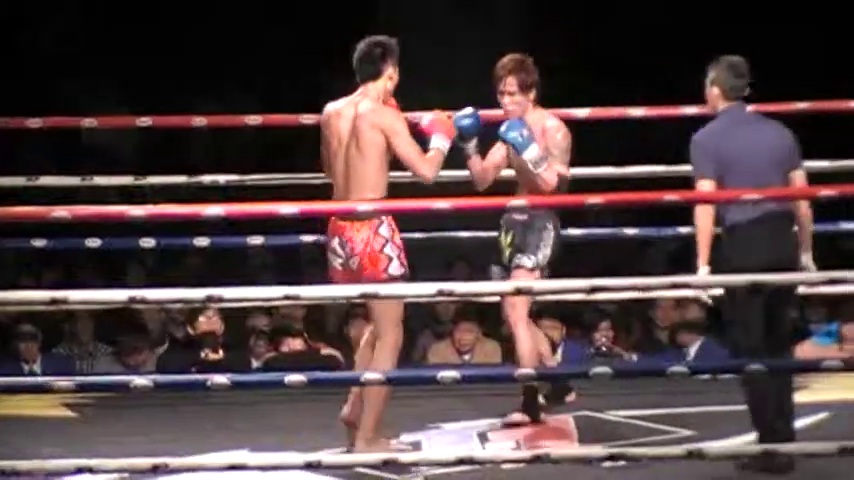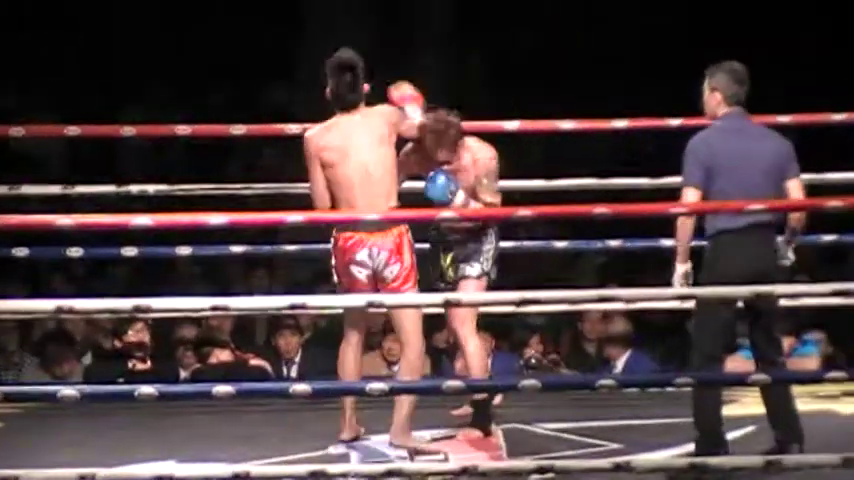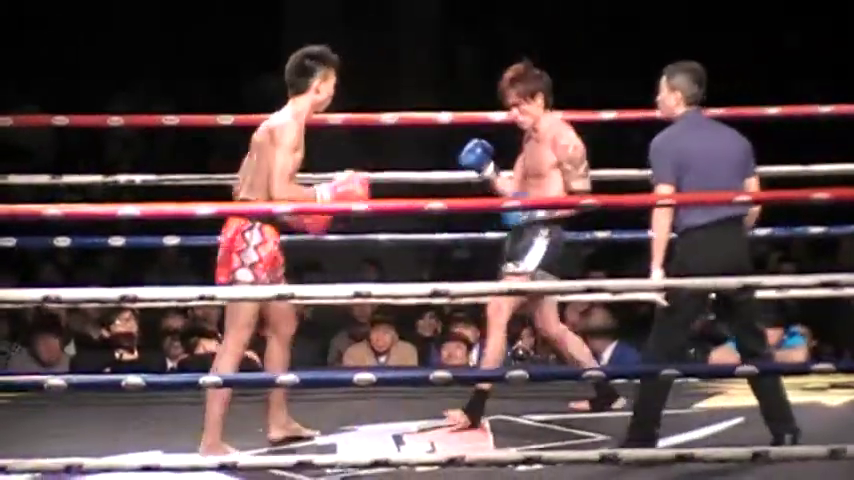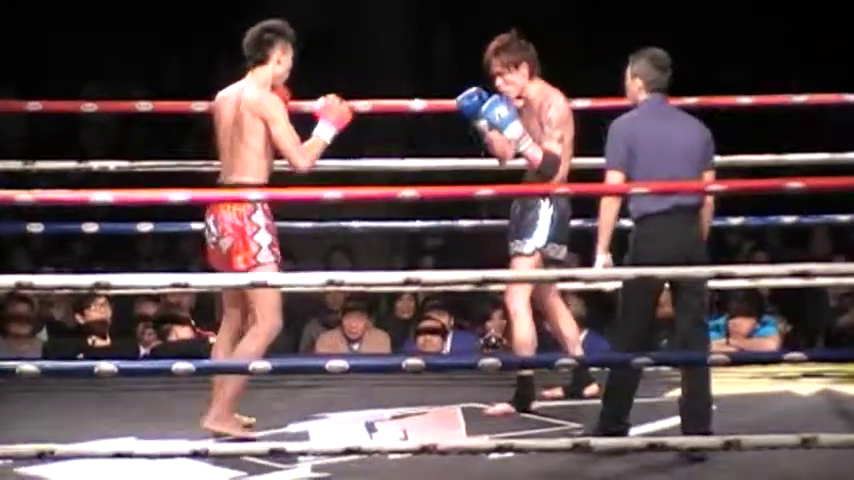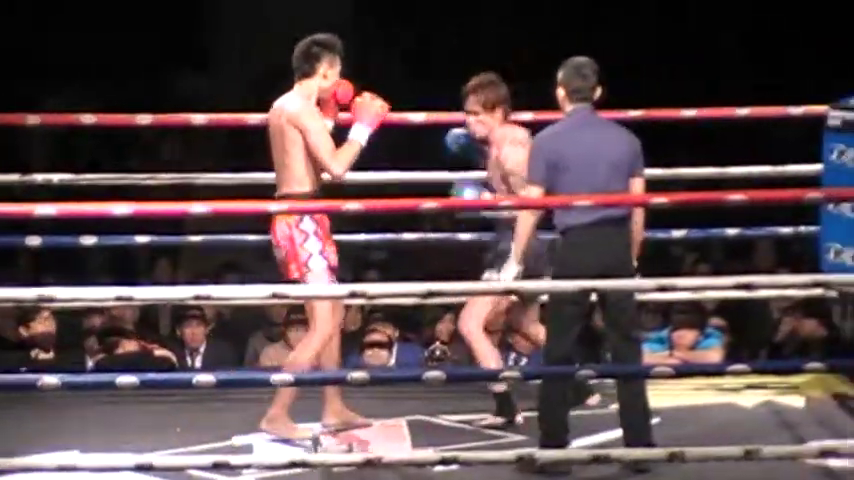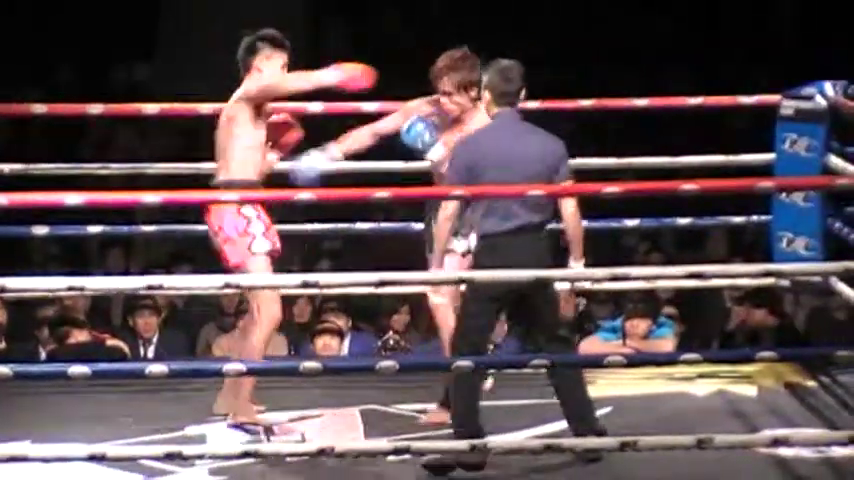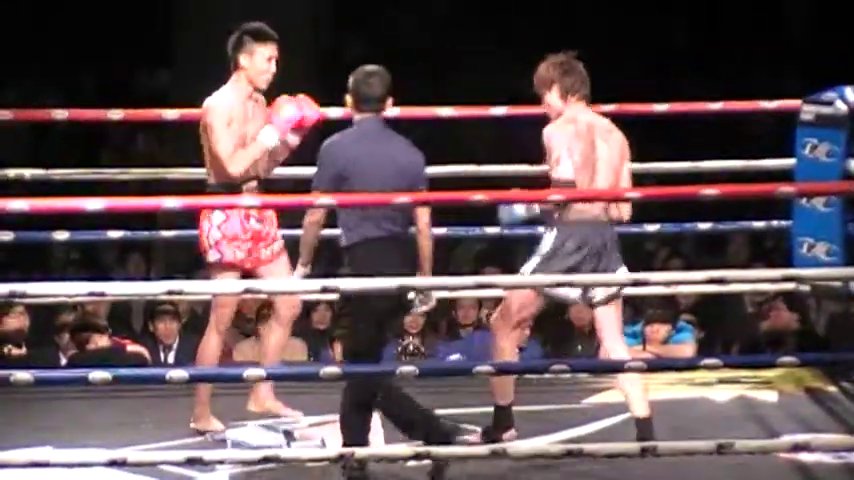
dt=0.7s
person 1, frame 1
left shoulder: (331, 112)
right shoulder: (383, 116)
right elbow: (426, 172)
right wrist: (441, 140)
left hip: (340, 230)
right hip: (373, 230)
left knee: (377, 328)
right knee: (390, 338)
left ankle: (355, 405)
right ankle: (367, 436)
person 1, frame 2
left shoulder: (315, 139)
right shoulder: (386, 116)
left elbow: (321, 206)
right elbow: (417, 130)
right wrist: (414, 107)
left hip: (350, 242)
right hip: (391, 238)
left knee: (352, 334)
right knee: (412, 340)
left ankle: (348, 423)
right ankle: (401, 428)
person 1, frame 3
left shoulder: (277, 123)
right shoulder: (289, 128)
left elbow: (246, 184)
right elbow: (279, 193)
left wrist: (295, 215)
right wrist: (333, 193)
left hip: (255, 233)
right hip: (252, 233)
left knee: (285, 326)
right knee: (236, 341)
left ankle: (279, 422)
right ankle: (211, 439)
person 1, frame 4
left shoulder: (225, 97)
right shoulder: (264, 99)
right elbow: (301, 162)
right wrist: (328, 126)
left hip: (224, 210)
right hip: (247, 212)
left knee: (235, 319)
right knee: (268, 321)
left ankle: (220, 411)
right ankle: (222, 411)
person 1, frame 5
left shoulder: (283, 107)
right shoulder: (301, 109)
right elbow: (335, 166)
left wrist: (328, 116)
right wrist: (364, 126)
left hip: (294, 219)
right hip: (301, 221)
left knee: (331, 316)
right knee: (323, 326)
left ankle: (334, 409)
right ankle: (277, 414)
person 1, frame 6
left shoulder: (247, 110)
right shoulder: (249, 95)
right elbow: (278, 84)
left wrist: (276, 149)
right wrist: (333, 75)
left hip: (240, 208)
right hip: (237, 208)
left knee: (259, 310)
right knee: (269, 312)
left ankle: (236, 395)
right ankle: (242, 407)
person 1, frame 7
left shoulder: (259, 102)
right shoulder: (217, 105)
right elbow: (233, 167)
left wrist: (289, 137)
right wrist: (273, 130)
left hip: (257, 210)
right hip: (226, 213)
left knee: (288, 306)
right knee: (221, 320)
left ankle: (263, 394)
right ankle: (201, 412)
person 2, frame 1
left shoulder: (708, 137)
right shoulder: (780, 132)
left elbow: (706, 205)
right elbow: (802, 196)
left wrist: (703, 265)
right wrist: (805, 251)
left hip: (742, 245)
right hip: (783, 242)
left knee: (747, 348)
right knee: (777, 343)
left ankle: (773, 445)
right ankle: (781, 433)
person 2, frame 2
left shoulder: (702, 143)
right shoulder: (777, 142)
left elbow: (688, 210)
right elbow: (798, 207)
left wrist: (681, 260)
right wrist: (787, 244)
left hip: (725, 252)
right hip: (765, 250)
left knee: (707, 354)
right knee: (769, 349)
left ankle: (711, 449)
right ankle: (789, 440)
person 2, frame 3
left shoulder: (667, 141)
right shoulder: (736, 139)
left elbow: (664, 208)
right elbow: (754, 203)
left wrist: (657, 266)
left hip: (696, 249)
right hip: (735, 246)
left knee: (663, 347)
right knee: (752, 342)
left ankle: (641, 438)
right ankle: (784, 430)
person 2, frame 4
left shoulder: (625, 126)
right shoulder: (697, 128)
left elbow: (613, 194)
right elbow: (707, 197)
left wrist: (602, 249)
left hip: (651, 234)
right hip: (690, 235)
left knee: (631, 336)
right knee: (693, 335)
left ankle: (612, 429)
right ankle: (698, 433)
person 2, frame 5
left shoulder: (549, 140)
right shoulder: (626, 138)
left elbow: (531, 206)
right elbow: (638, 207)
left wrist: (514, 261)
right wrist: (631, 257)
left hip: (577, 247)
right hip: (617, 245)
left knee: (560, 350)
right knee: (626, 346)
left ankle: (554, 448)
right ankle: (639, 445)
person 2, frame 6
left shoulder: (469, 146)
right shoulder: (549, 144)
left elbow: (449, 213)
right elbow: (569, 211)
left wrist: (436, 264)
right wrist: (577, 259)
left hip: (493, 254)
right hip: (536, 252)
left knee: (467, 349)
right knee: (555, 346)
left ankle: (467, 446)
right ankle: (589, 435)
person 2, frame 7
left shoulder: (336, 148)
right shoulder: (410, 152)
left elbow: (316, 215)
right elbow: (423, 223)
left wrist: (304, 263)
right wrist: (425, 278)
left hip: (365, 262)
right hip: (399, 261)
left knee: (365, 365)
right knee: (361, 359)
left ankle: (436, 436)
person 3, frame 1
left shoulder: (554, 129)
right shoulder: (510, 131)
left elbow: (557, 188)
right elbow: (481, 181)
left wrist: (529, 149)
right wrist: (469, 144)
left hip: (539, 224)
right hip: (515, 222)
left knee: (514, 311)
right knee: (516, 314)
left ankle: (530, 404)
person 3, frame 2
left shoulder: (484, 155)
right shoulder: (416, 154)
left elbow: (491, 210)
left wrist: (456, 196)
left hip: (477, 238)
right hip: (445, 237)
left knee: (462, 323)
right knee: (460, 323)
left ankle: (482, 419)
right ankle: (484, 392)
person 3, frame 3
left shoulder: (564, 139)
right shoulder: (531, 138)
left elbow: (581, 198)
right elbow: (513, 190)
left wrist: (535, 209)
right wrist: (486, 169)
left hip: (543, 235)
right hip: (530, 235)
left knee: (497, 313)
right knee: (548, 324)
left ankle: (475, 409)
right ankle: (606, 390)
person 3, frame 4
left shoulder: (553, 104)
right shoulder: (528, 105)
left elbow: (550, 167)
right elbow: (504, 154)
left wrist: (514, 130)
right wrist: (482, 121)
left hip: (547, 206)
right hip: (532, 204)
left knee: (516, 298)
right knee: (546, 296)
left ankle: (523, 394)
right ankle: (581, 376)
person 3, frame 5
left shoulder: (510, 150)
right shoulder: (512, 137)
right elbow: (496, 179)
left wrist: (484, 201)
right wrist: (469, 147)
left hip: (517, 243)
left knee: (469, 324)
right knee: (526, 324)
left ankle: (506, 408)
person 3, frame 6
left shoulder: (490, 127)
right shoulder: (428, 109)
right elbow: (372, 131)
left wrist: (435, 151)
right wrist: (323, 154)
left knee: (440, 302)
right knee: (445, 299)
left ankle: (455, 399)
person 3, frame 7
left shoulder: (559, 129)
right shoulder: (616, 136)
left elbow: (565, 183)
right elbow: (623, 209)
left wrist: (528, 207)
left hip: (566, 238)
right hip: (604, 240)
left knee: (504, 325)
right knee: (615, 347)
left ankle: (501, 424)
right ankle: (645, 433)
